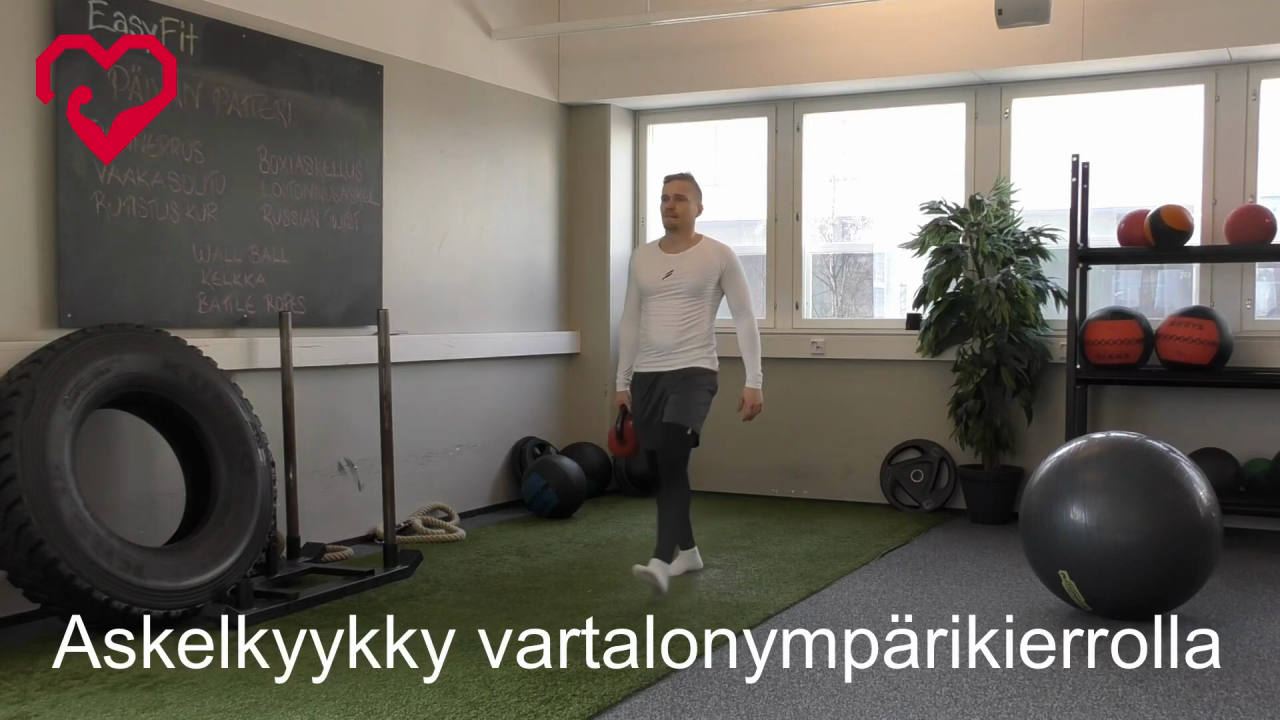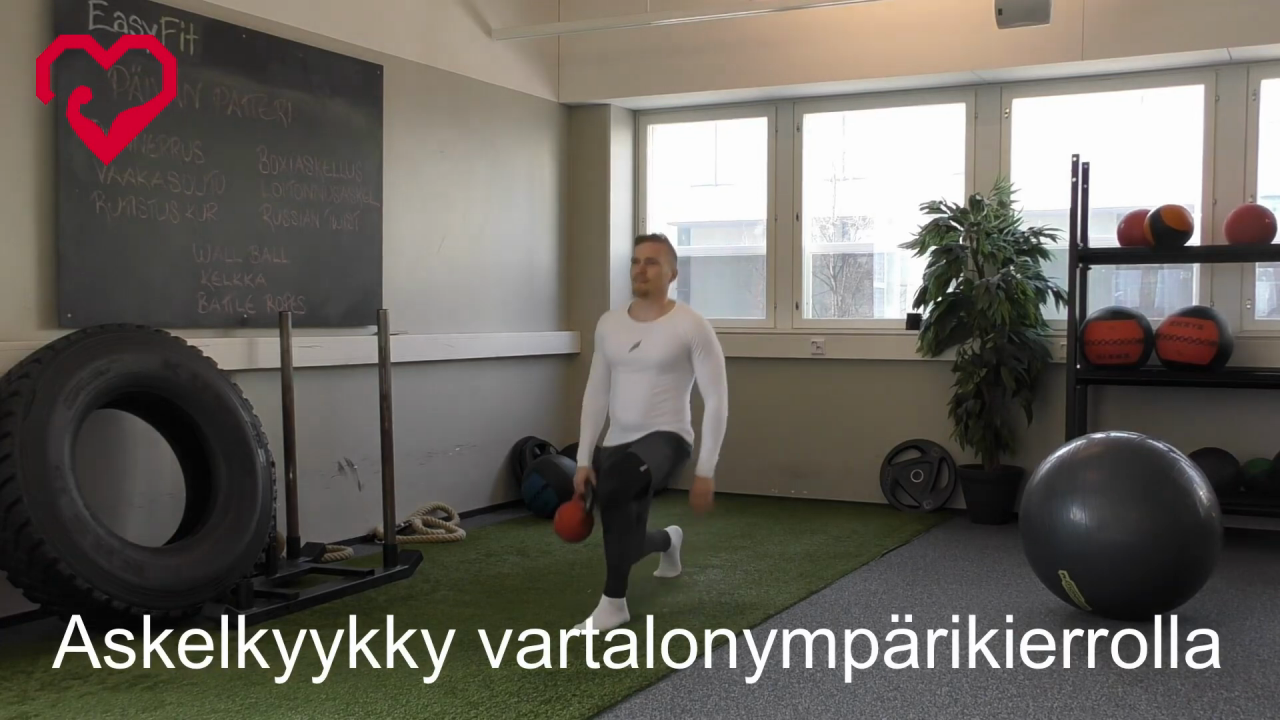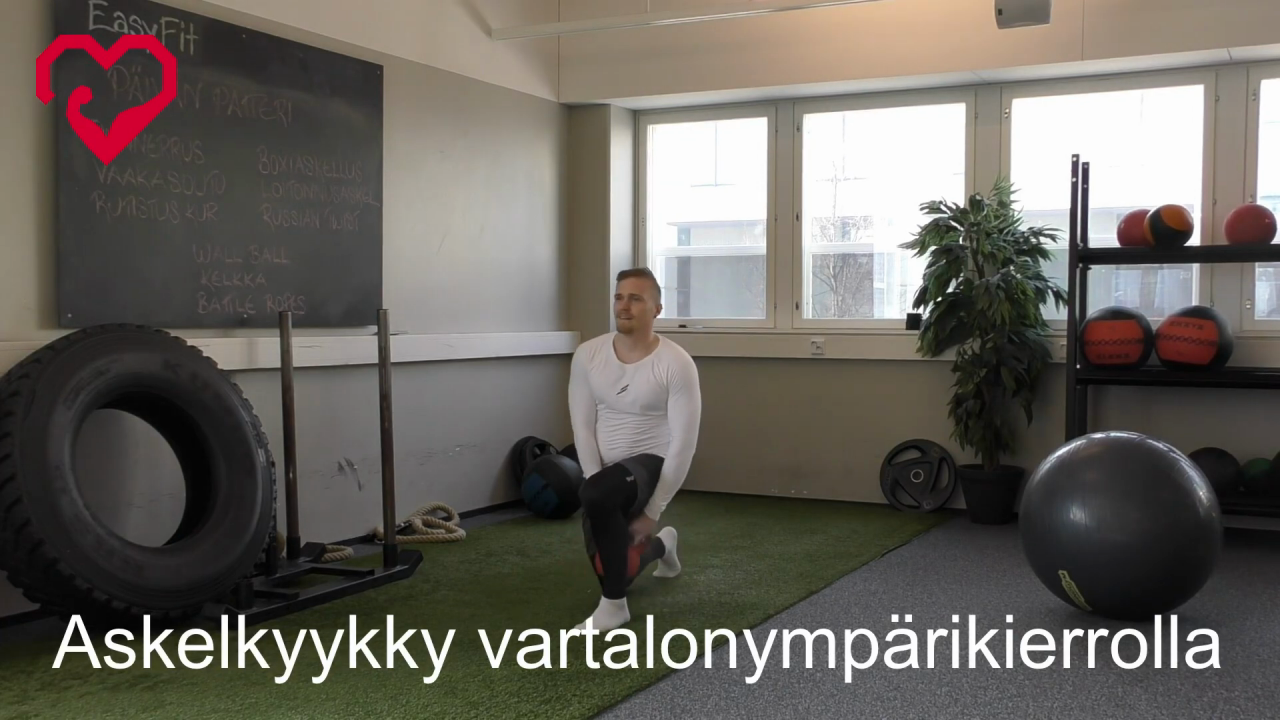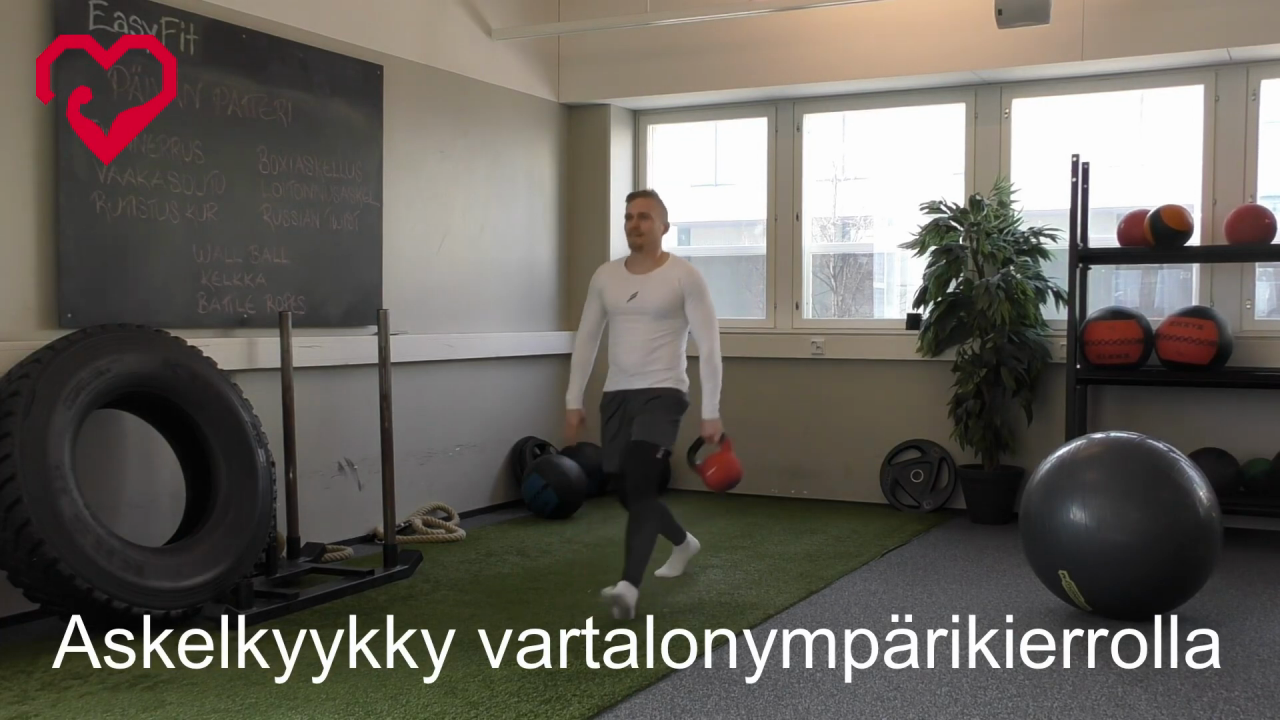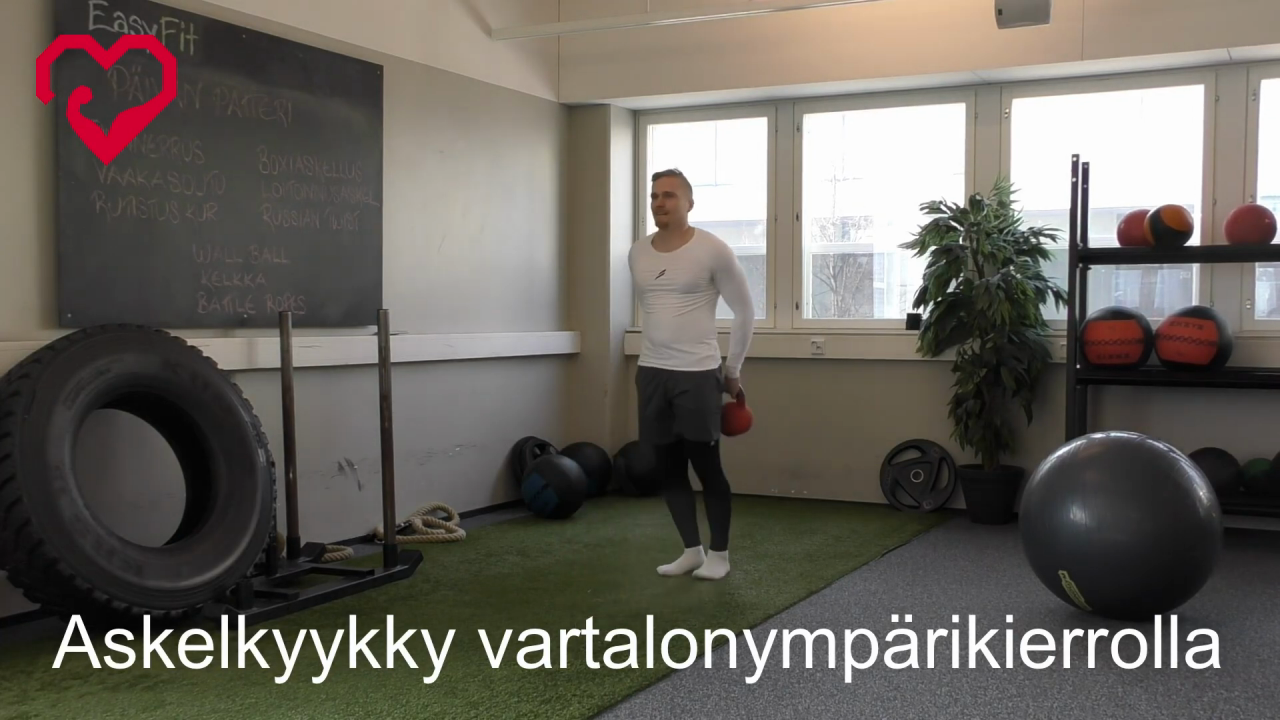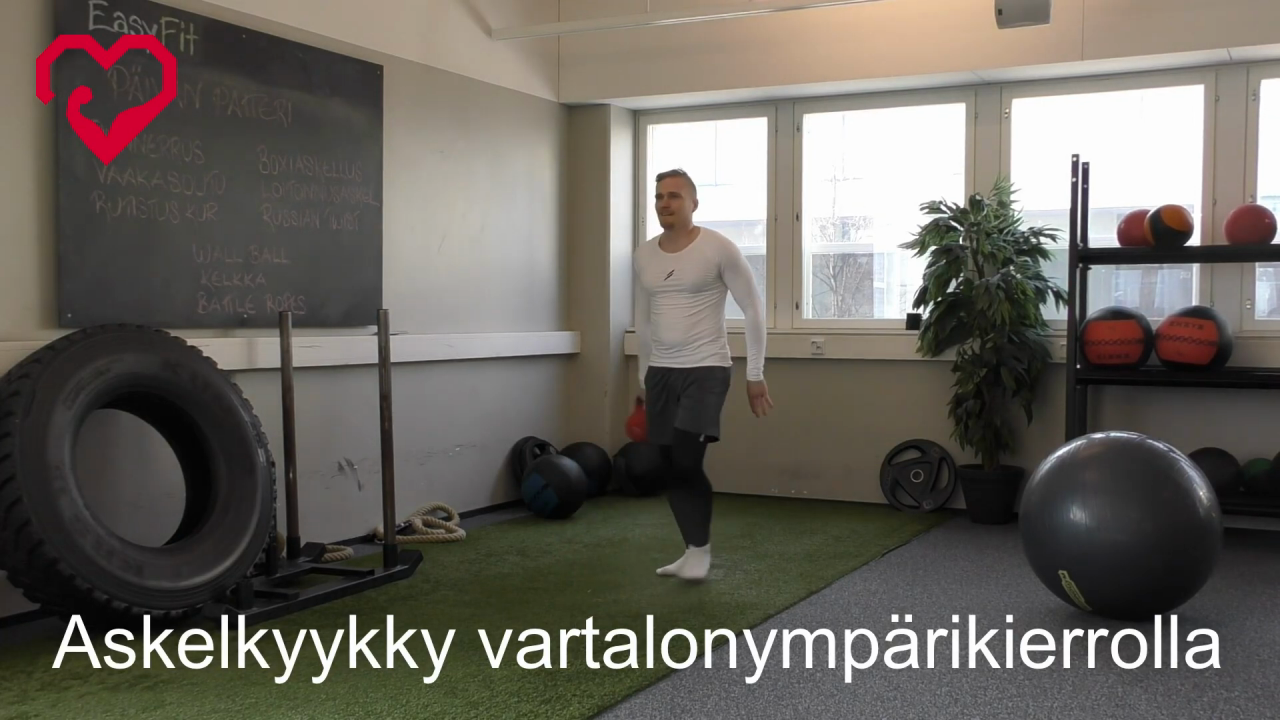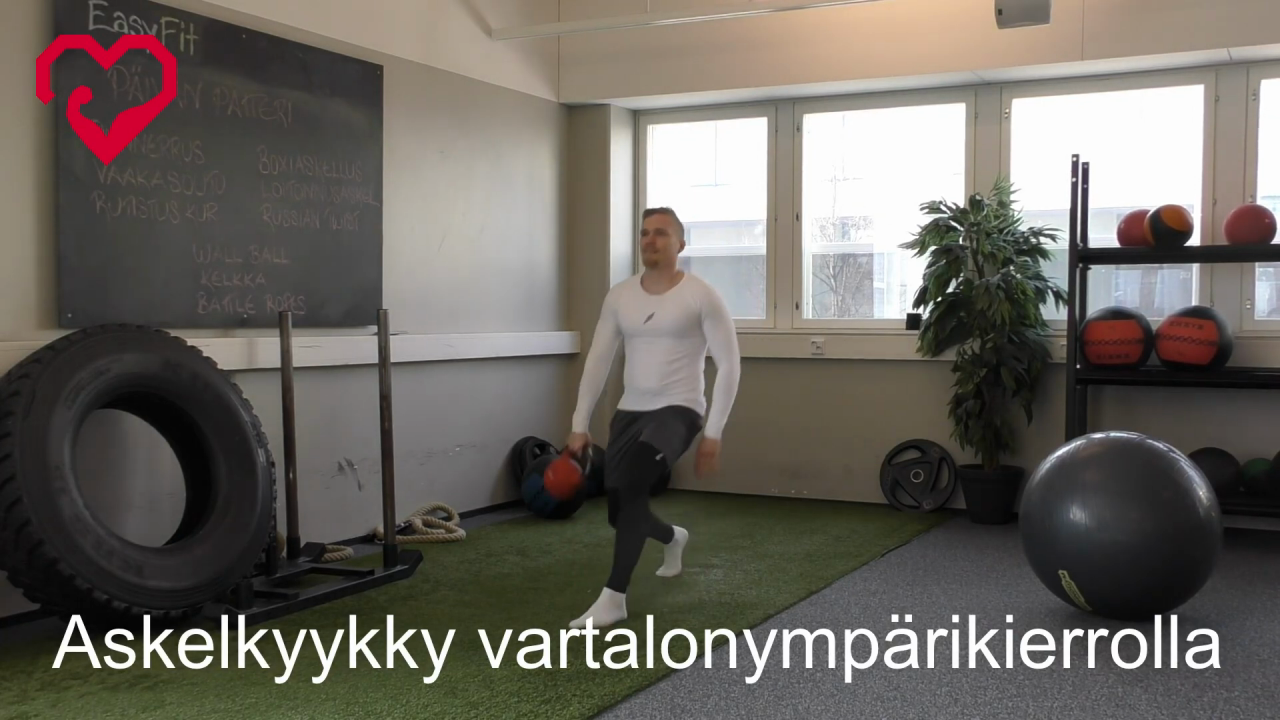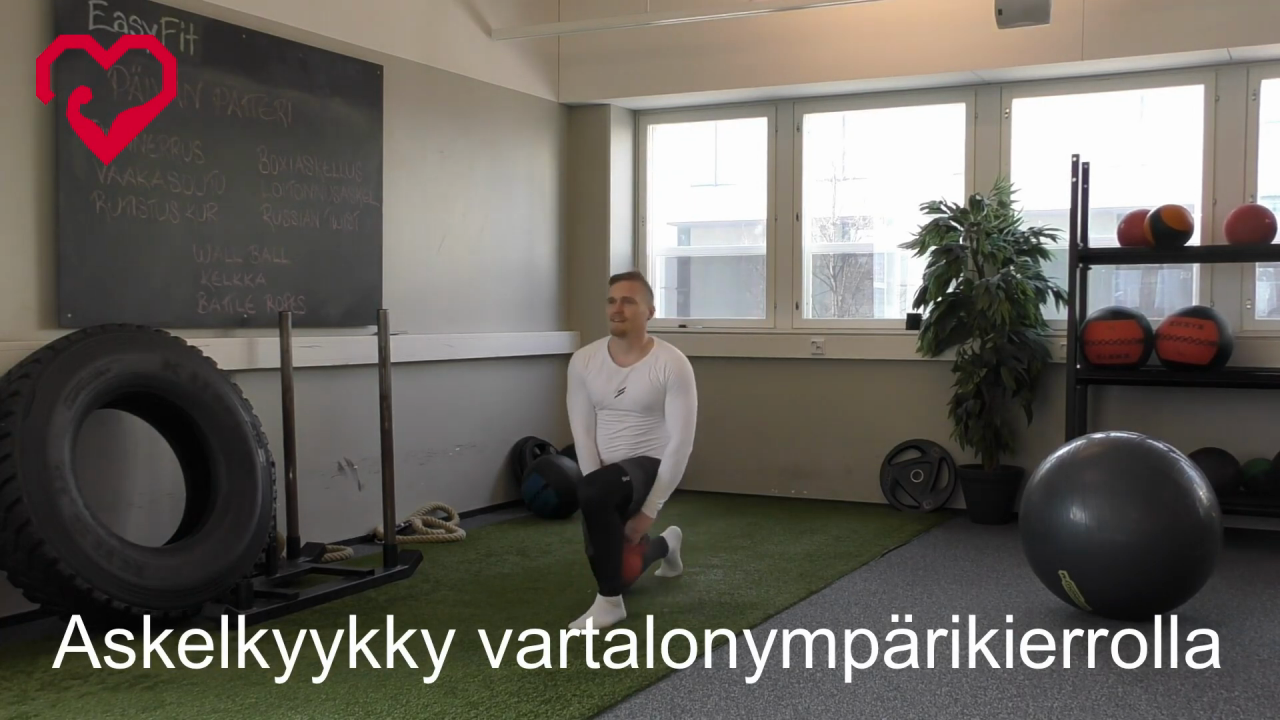
dt=0.5s
person 1, frame 1
left shoulder: (719, 256)
right shoulder: (641, 258)
left elbow: (745, 320)
right elbow: (630, 323)
left wrist: (754, 381)
right wrist: (622, 382)
left hip: (693, 373)
right hip: (647, 375)
left knee: (671, 465)
right knee: (662, 470)
left ankle: (660, 563)
right ankle: (687, 551)
person 1, frame 2
left shoulder: (691, 326)
right shoulder: (609, 323)
left elbow: (716, 400)
right elbow: (596, 393)
left wrist: (705, 470)
right wrist: (584, 458)
left hip: (665, 438)
right hip: (617, 443)
left knee: (614, 488)
right knee: (623, 536)
left ankle: (613, 603)
right ankle: (668, 540)
person 1, frame 3
left shoulder: (676, 363)
right shoulder: (587, 355)
left elbow: (684, 443)
right elbow: (582, 428)
left wrist: (652, 511)
right wrist: (598, 485)
left hip: (649, 464)
right hip: (602, 470)
left knee: (597, 496)
right knee: (613, 565)
left ankle: (613, 606)
right ankle: (661, 544)
person 1, frame 4
left shoulder: (684, 276)
right shoulder: (605, 276)
left elbow: (708, 346)
right elbow: (586, 340)
left wrist: (711, 412)
right wrist: (574, 402)
left hip: (663, 393)
right hip: (616, 394)
left knee: (638, 484)
right knee: (631, 493)
left ankle: (628, 588)
right ankle: (683, 543)
person 1, frame 5
left shoulder: (712, 250)
right shoulder: (637, 254)
left elbow: (744, 311)
left wrist: (732, 367)
left hip: (698, 374)
right hip: (652, 372)
left knee: (707, 467)
right knee: (668, 467)
left ankle: (718, 553)
right ankle: (692, 550)
person 1, frame 6
left shoulder: (719, 248)
right shoulder: (643, 255)
left elbow: (753, 310)
left wrist: (755, 375)
right wrist: (644, 376)
left hip: (706, 370)
right hip: (661, 373)
left knee: (687, 463)
right knee: (672, 468)
left ankle: (700, 548)
right ankle: (692, 549)
person 1, frame 7
left shoulder: (701, 295)
right shoulder: (619, 295)
left elbow: (729, 366)
right elbow: (598, 360)
left wrist: (713, 433)
right wrist: (579, 425)
left hip: (679, 412)
right hip: (631, 411)
left knee: (631, 482)
right knee: (623, 510)
left ankle: (613, 598)
right ankle: (673, 537)
person 1, frame 8
left shoulder: (672, 364)
right shoulder: (583, 361)
left elbow: (681, 442)
right elbow: (583, 434)
left wrist: (649, 510)
right wrist: (599, 501)
left hip: (649, 466)
right hip: (604, 471)
left knee: (592, 493)
left ankle: (609, 602)
right ankle: (666, 543)
